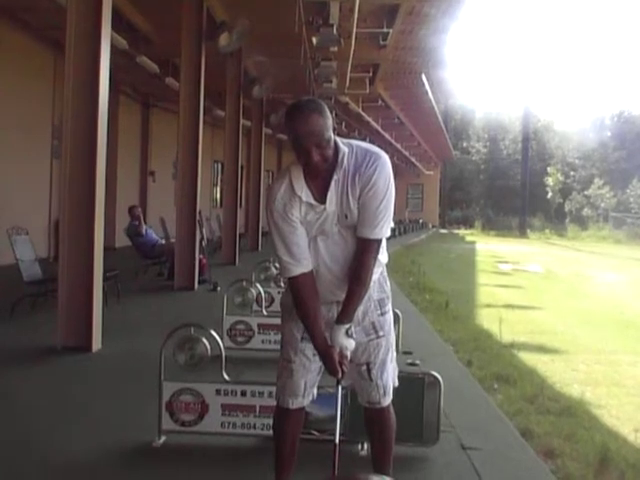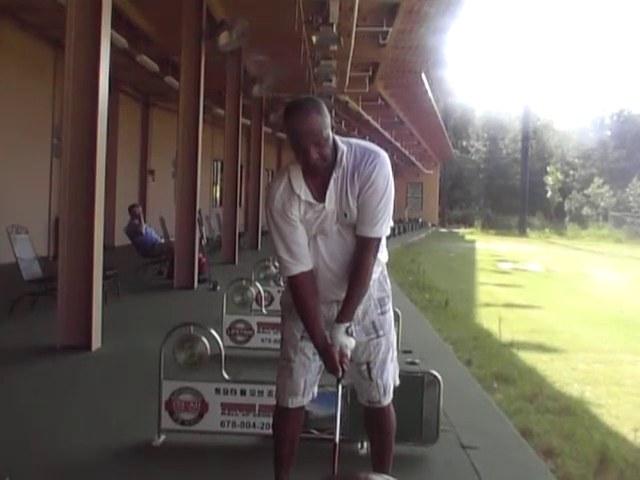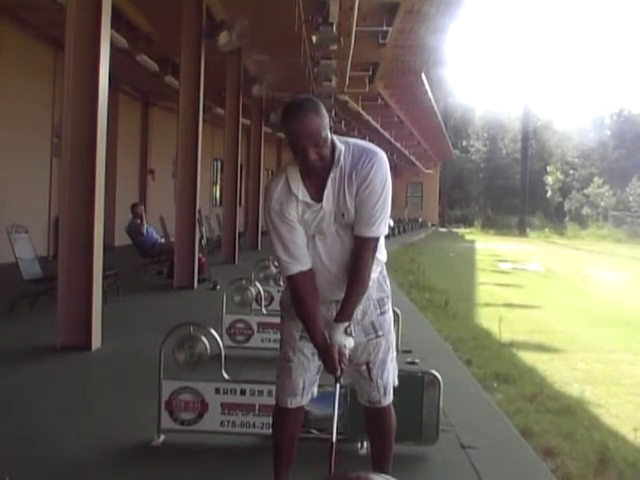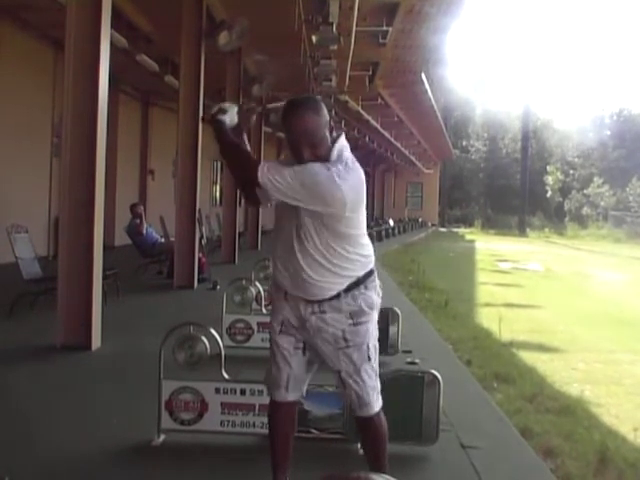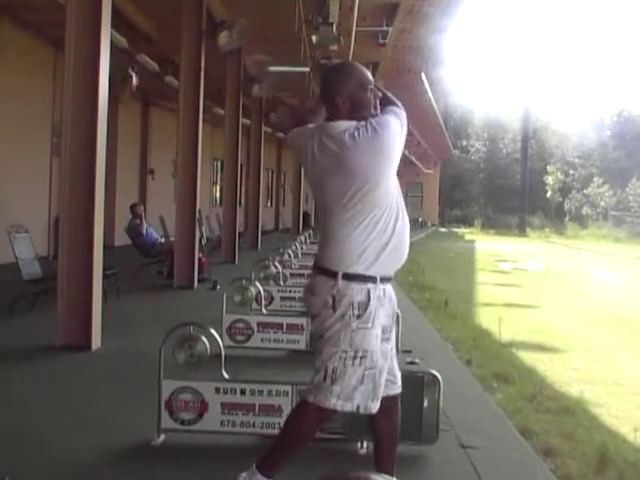
dt=1s
person 1, frame 1
left shoulder: (372, 164)
right shoulder: (283, 194)
left elbow: (369, 249)
right elbow: (298, 273)
left wrist: (343, 325)
right wrist: (322, 343)
left hip: (365, 297)
right hip: (308, 300)
left knee: (378, 397)
right knee: (290, 397)
person 1, frame 2
left shoulder: (371, 163)
right shoulder: (282, 192)
left elbow: (368, 249)
right elbow: (299, 272)
left wrist: (343, 323)
right wrist: (321, 343)
left hip: (365, 296)
right hip: (308, 299)
left knee: (378, 395)
right knee: (290, 397)
person 1, frame 3
left shoulder: (369, 163)
right shoulder: (280, 192)
left elbow: (366, 249)
right elbow: (298, 272)
left wrist: (343, 322)
right wrist: (321, 341)
left hip: (365, 297)
right hip: (307, 301)
left knee: (378, 397)
right knee: (289, 397)
person 1, frame 4
left shoulder: (335, 180)
right shoulder: (304, 167)
left elbow: (248, 172)
right elbow: (257, 191)
left wrist: (221, 128)
right wrist: (231, 131)
left hip: (345, 305)
right hip: (290, 300)
left knee: (366, 404)
right knee: (282, 395)
person 1, frame 5
left shoulder: (313, 141)
right shoulder: (379, 136)
left elbow: (293, 131)
right elbow: (398, 108)
left wrist: (326, 92)
right wrist: (374, 92)
left hip: (370, 289)
right hip: (352, 292)
left knee: (386, 389)
right knee: (328, 397)
